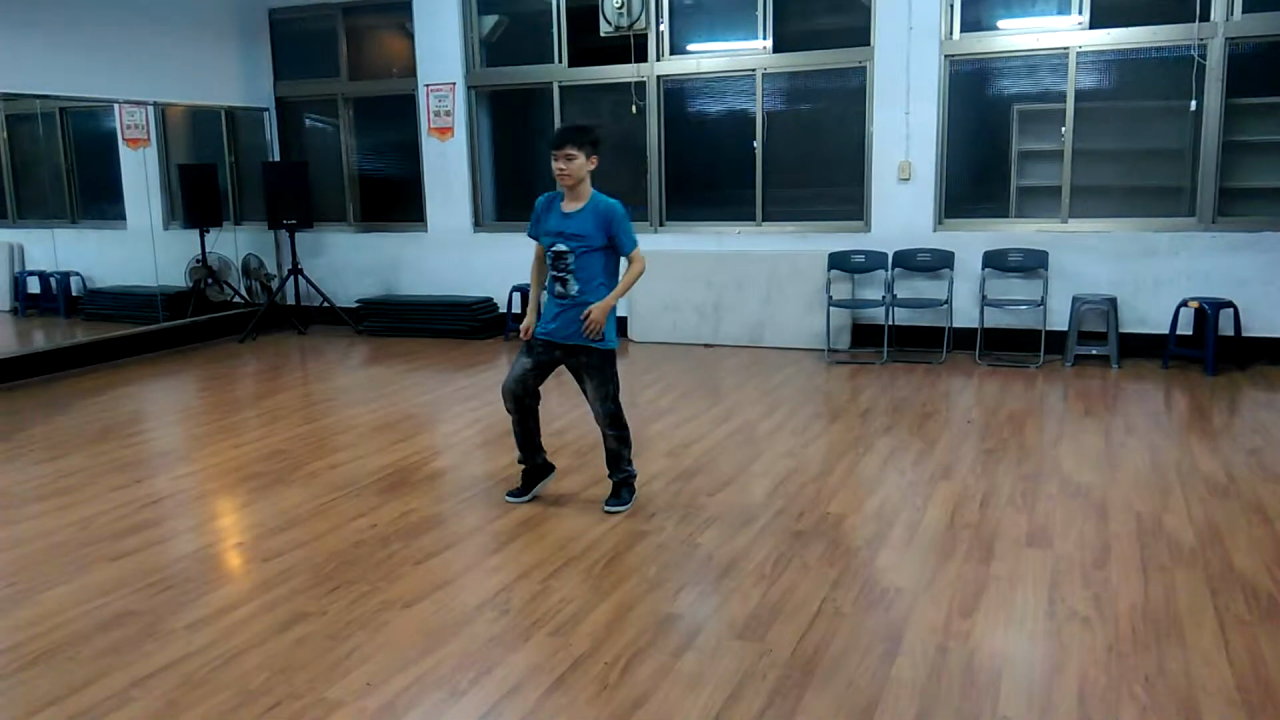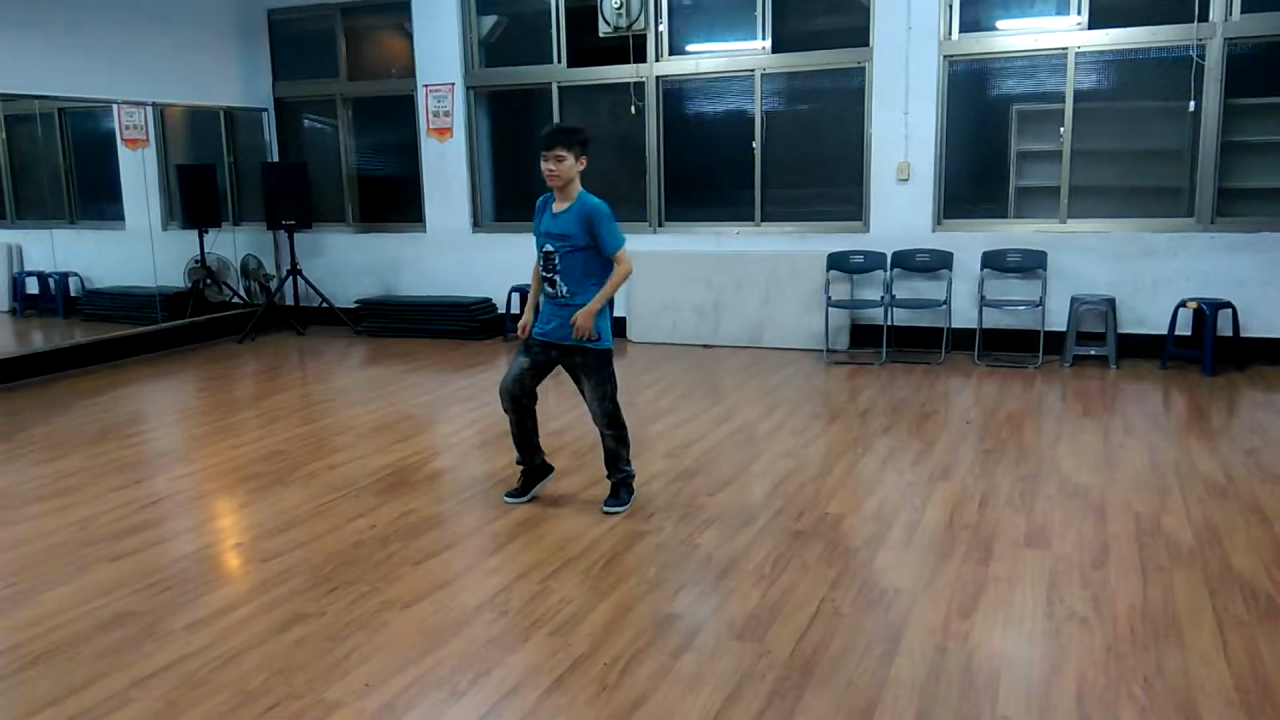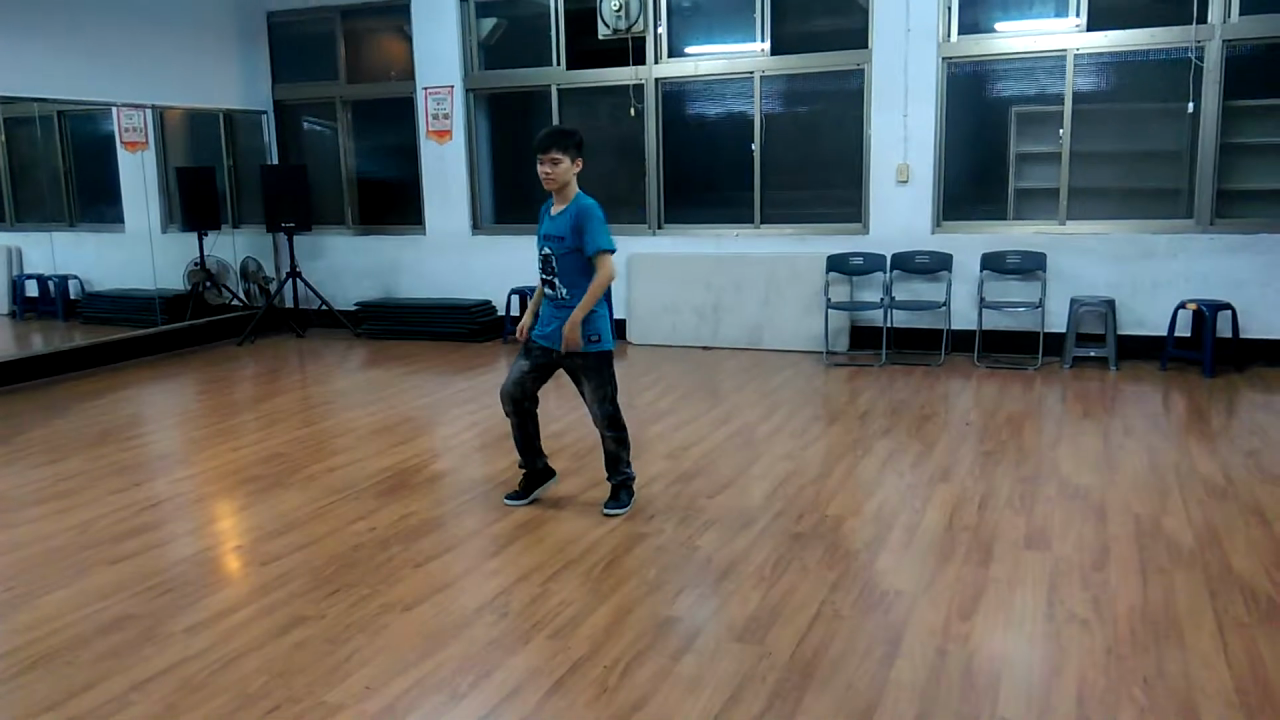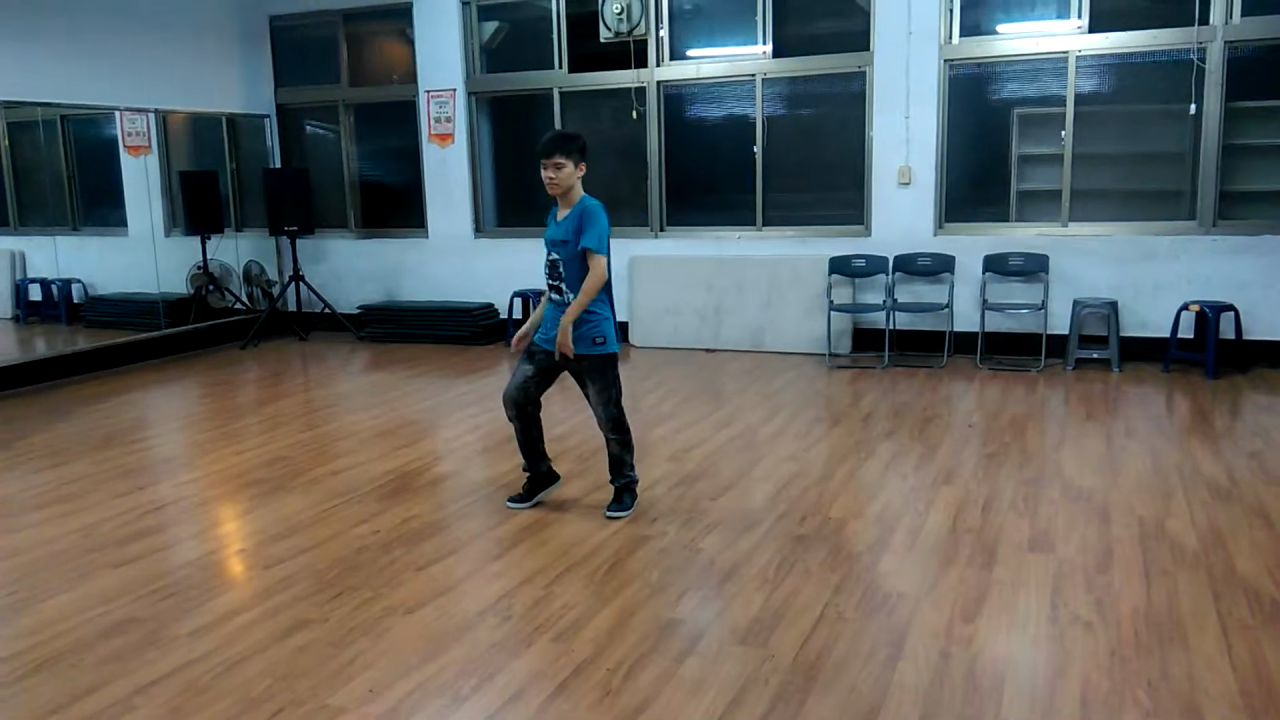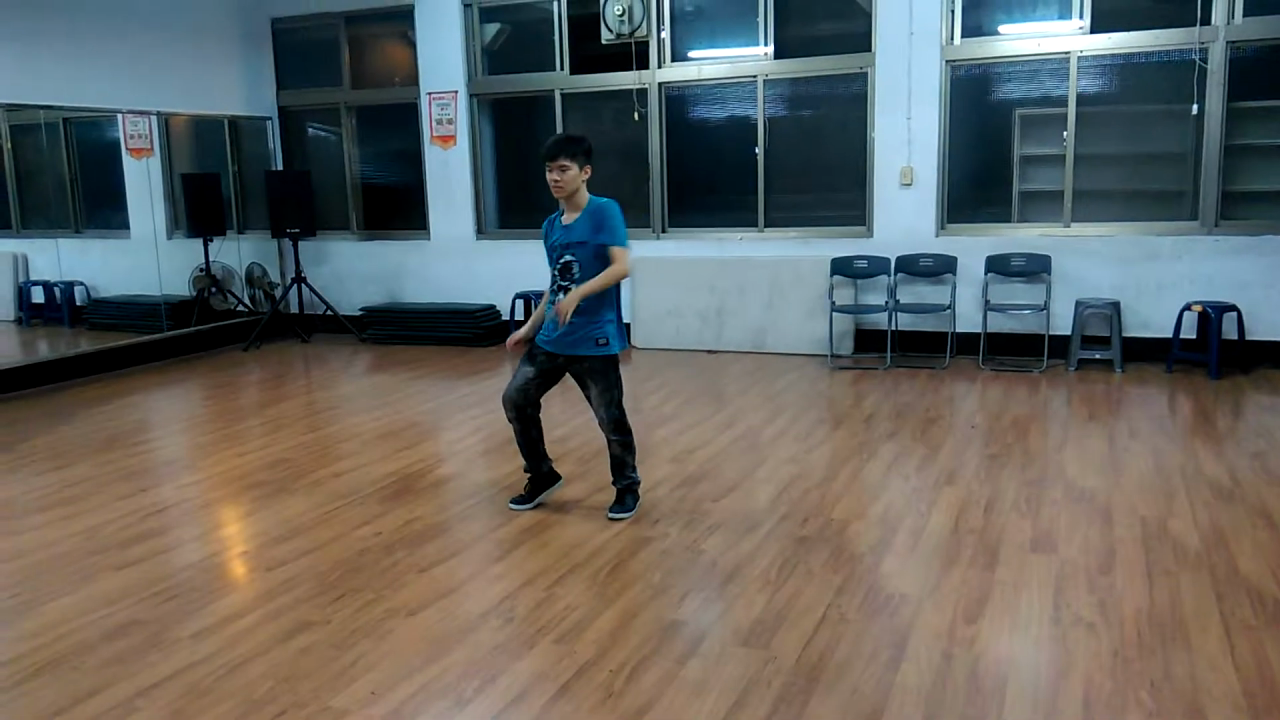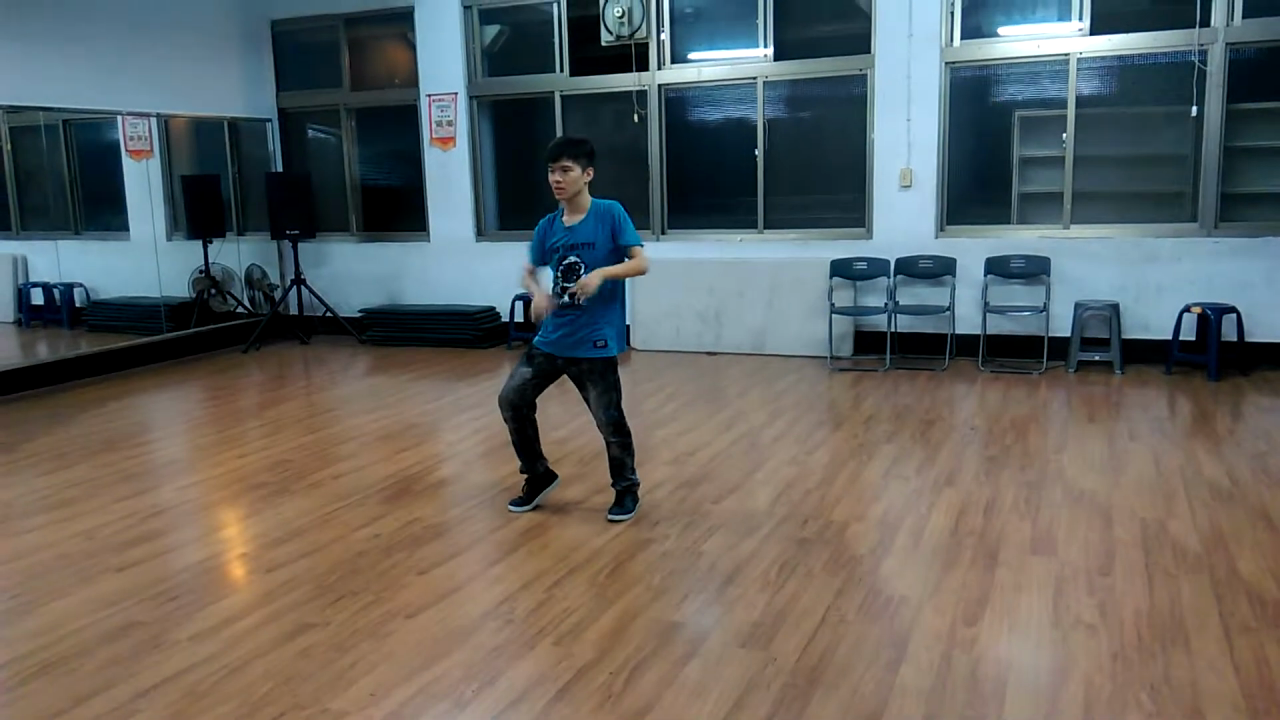
dt=0.1s
person 1, frame 1
left shoulder: (608, 210)
right shoulder: (544, 206)
left elbow: (637, 264)
left wrist: (605, 306)
right wrist: (532, 311)
left hip: (590, 331)
right hip: (549, 326)
left knee: (605, 411)
right knee: (515, 390)
left ankle: (624, 479)
right ankle: (536, 467)
person 1, frame 2
left shoulder: (593, 210)
right shoulder: (543, 207)
left elbow: (623, 266)
left wrist: (591, 309)
right wrist: (530, 309)
left hip: (585, 331)
right hip: (546, 327)
left knee: (603, 410)
right knee: (512, 390)
left ankle: (622, 480)
right ankle: (534, 468)
person 1, frame 3
left shoulder: (587, 211)
right shoulder: (546, 211)
left elbow: (606, 272)
left wrist: (575, 319)
right wrist: (530, 314)
left hip: (586, 334)
right hip: (547, 328)
left knee: (604, 413)
right knee: (513, 393)
left ankle: (622, 482)
right ankle: (537, 471)
person 1, frame 4
left shoulder: (591, 211)
right shoulder: (554, 217)
left elbow: (599, 273)
left wrist: (569, 321)
right wrist: (532, 324)
left hip: (590, 335)
right hip: (551, 333)
left knee: (608, 415)
right knee: (516, 398)
left ankle: (625, 485)
right ankle: (541, 475)
person 1, frame 5
left shoulder: (604, 211)
right shoulder: (552, 225)
left elbow: (621, 265)
left wrist: (575, 296)
right wrist: (529, 327)
left hip: (596, 339)
right hip: (552, 337)
left knee: (610, 418)
right knee: (516, 399)
left ankle: (627, 486)
right ankle: (542, 475)
person 1, frame 6
left shoulder: (610, 213)
right shoulder: (548, 225)
left elbow: (641, 262)
right elbow: (529, 272)
left wrist: (601, 273)
right wrist: (537, 292)
left hip: (595, 341)
right hip: (551, 337)
left knee: (609, 419)
right knee: (512, 399)
left ankle: (627, 488)
right ankle: (538, 476)
